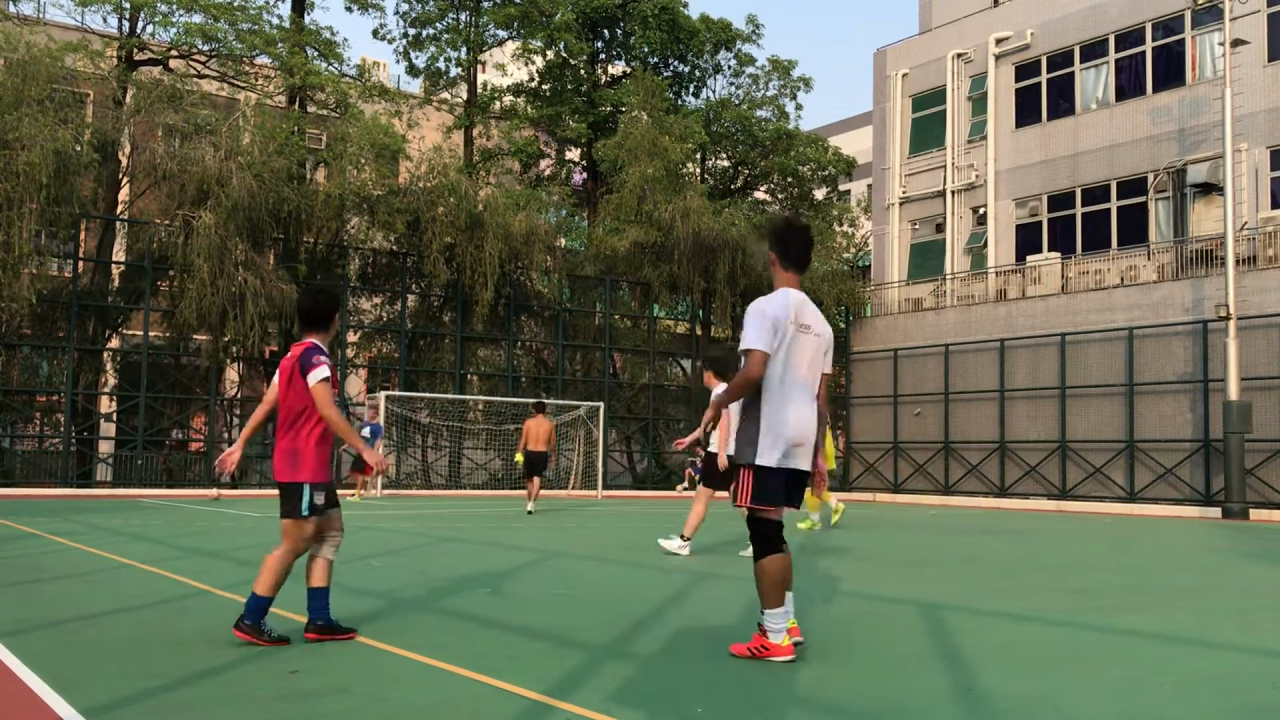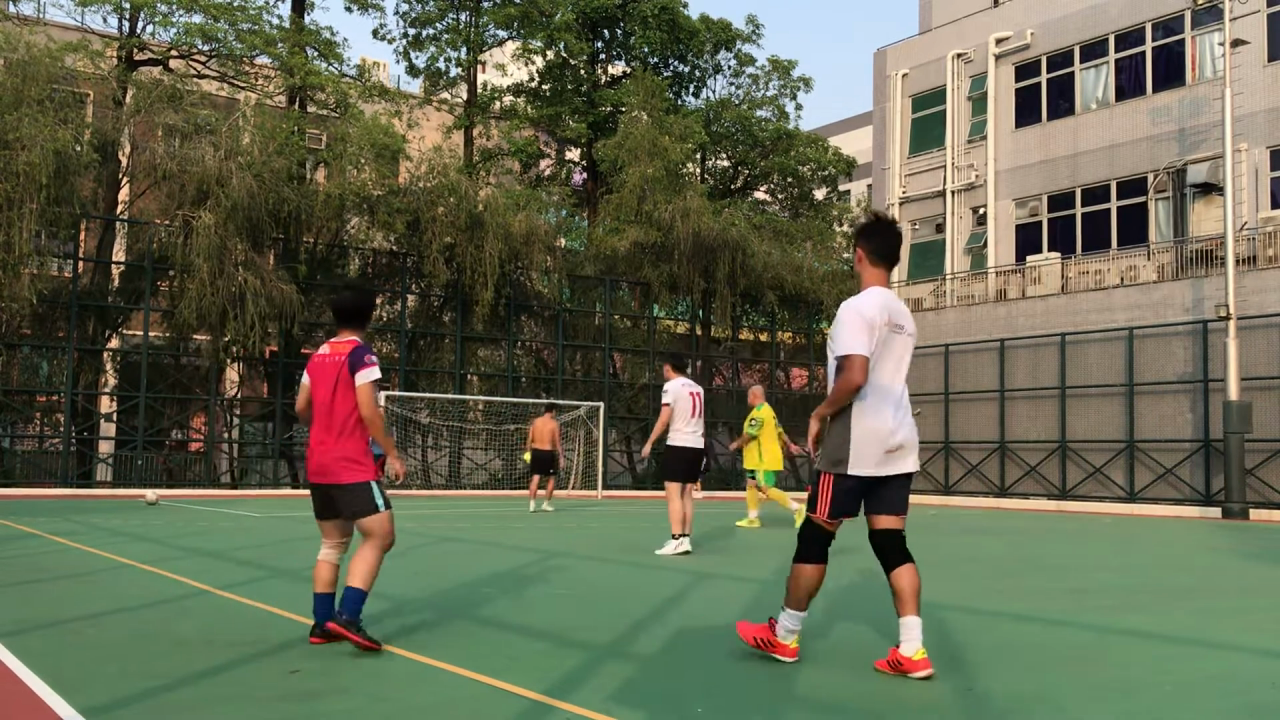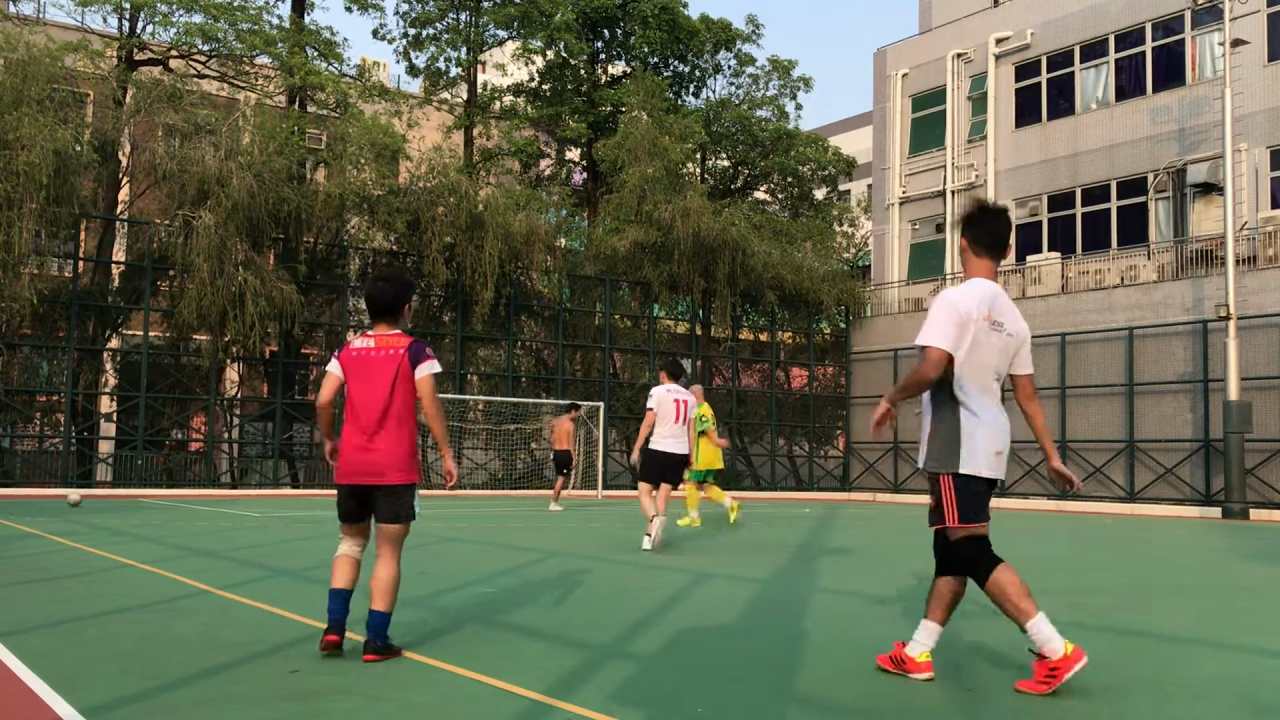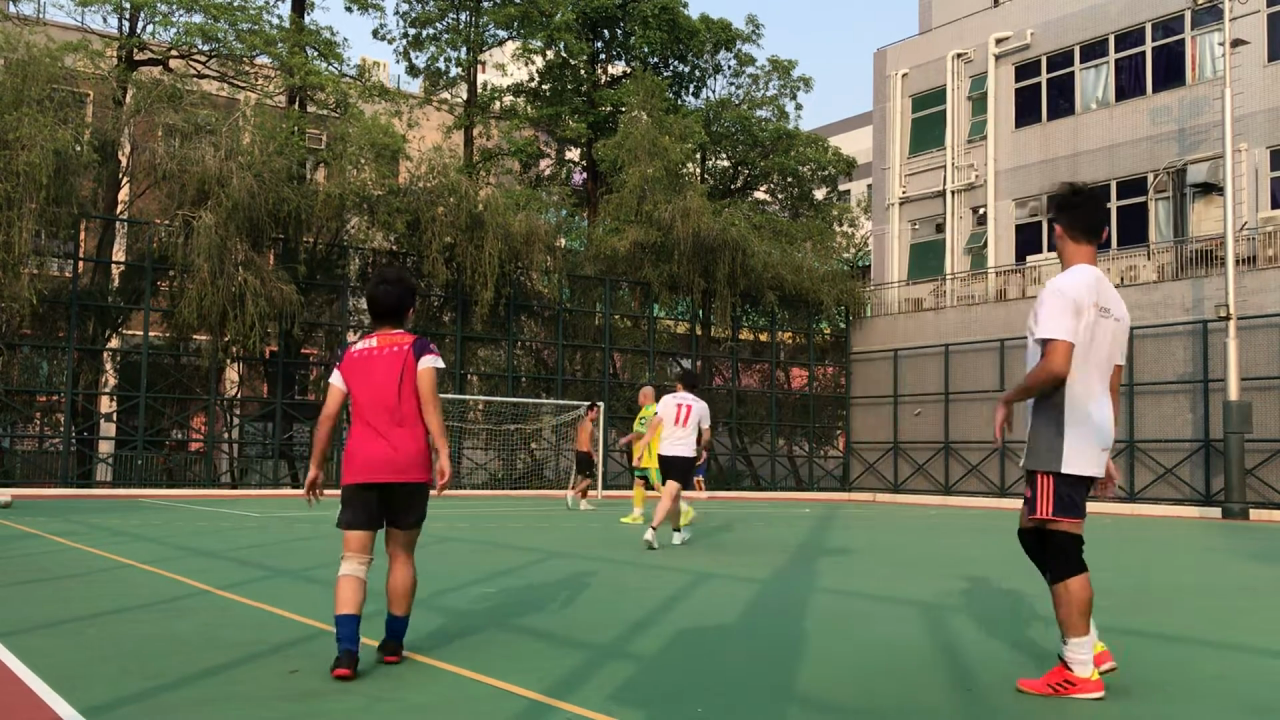
dt=0.4s
person 1, frame 1
left shoulder: (766, 307)
right shoulder: (819, 321)
left elbow: (754, 371)
left wrist: (717, 404)
right wrist: (819, 451)
left hip: (767, 437)
right hip: (801, 440)
left knee: (766, 532)
right knee: (768, 532)
left ankle: (776, 636)
right ankle: (786, 621)
person 1, frame 2
left shoulder: (858, 307)
right shoulder: (904, 317)
left elbow: (853, 377)
left wrist: (820, 413)
left hip: (857, 445)
right hip: (899, 443)
left knee: (815, 537)
right knee: (891, 543)
left ankle: (784, 635)
right ankle: (912, 649)
person 1, frame 3
left shoulder: (955, 299)
right shoulder: (1013, 316)
left elbow: (930, 369)
right elbow: (1027, 395)
left wrist: (890, 399)
right wrist: (1052, 456)
left hip: (957, 444)
right hip: (990, 446)
left knee: (970, 552)
right knee: (956, 550)
left ankle: (1057, 650)
right ankle: (916, 652)
person 1, frame 4
left shoulder: (1064, 287)
right shoulder: (1113, 301)
left elbow: (1055, 366)
left wrist: (1007, 400)
right wrist: (1106, 456)
left hip: (1061, 439)
right hip: (1089, 438)
left knee: (1061, 548)
right knee: (1037, 535)
left ankle: (1079, 670)
right ankle: (1091, 648)
person 2, frame 1
left shoulder: (294, 356)
right shoulder: (315, 355)
left elbow: (266, 405)
right elbow: (328, 411)
left wrist: (239, 445)
right wrist: (364, 449)
left hip: (310, 467)
right hip: (304, 466)
left knee: (329, 534)
right knee: (294, 544)
left ankle: (319, 620)
right ankle: (250, 620)
person 2, frame 2
left shoulder: (318, 355)
right shoulder: (361, 354)
left elbow: (302, 407)
right elbow: (369, 412)
right wrist: (392, 455)
left hip: (320, 465)
right hip: (353, 465)
left knee: (334, 542)
right knee: (380, 538)
left ankle: (324, 622)
right ankle: (346, 615)
person 2, frame 3
left shoulder: (348, 351)
right shoulder: (415, 350)
left elbow: (323, 401)
right elbow: (430, 406)
left wrist: (329, 439)
right wrist: (447, 454)
left hip: (351, 466)
right hip: (396, 469)
left knee: (351, 541)
right knee: (388, 552)
left ankle: (335, 624)
right ankle: (376, 639)
person 2, frame 4
left shoulder: (350, 355)
right shoulder: (420, 348)
left elbow: (328, 414)
right elbow: (429, 400)
left wrist: (315, 465)
right wrist: (442, 453)
left hip: (360, 468)
right hip: (409, 467)
left knee: (354, 559)
right knee: (402, 554)
left ankle: (346, 651)
right ankle: (393, 640)
person 3, frame 1
left shoulder: (720, 392)
right shoulder: (726, 391)
left elbow: (723, 422)
left wrist: (721, 452)
right wrist: (690, 438)
left hip: (721, 454)
right hip: (733, 454)
left knee: (701, 498)
left ankle: (683, 542)
person 3, frame 2
left shoulder: (671, 386)
right shoulder: (697, 388)
left elbow: (664, 419)
left wrist: (649, 443)
left hip: (678, 446)
right hip: (698, 447)
left knee: (673, 495)
right knee: (686, 495)
left ankle: (677, 541)
right ankle: (685, 538)
person 3, frame 3
left shoulder: (658, 391)
right shoulder: (689, 396)
left elbow: (648, 423)
right elbow: (691, 429)
left wrist: (636, 449)
right wrist: (690, 455)
left hip: (658, 450)
right hip: (680, 452)
left knee: (644, 493)
right knee: (662, 496)
left ankle: (656, 519)
right ankle: (649, 537)
person 3, frame 4
left shoulder: (667, 399)
right shoulder: (702, 405)
left elbow: (653, 427)
right elbow: (706, 436)
left wrist: (640, 448)
right wrist: (699, 449)
left hip: (665, 453)
right hip: (686, 455)
left knee: (673, 494)
right knee: (668, 496)
left ankle: (678, 532)
right ankle: (652, 530)
